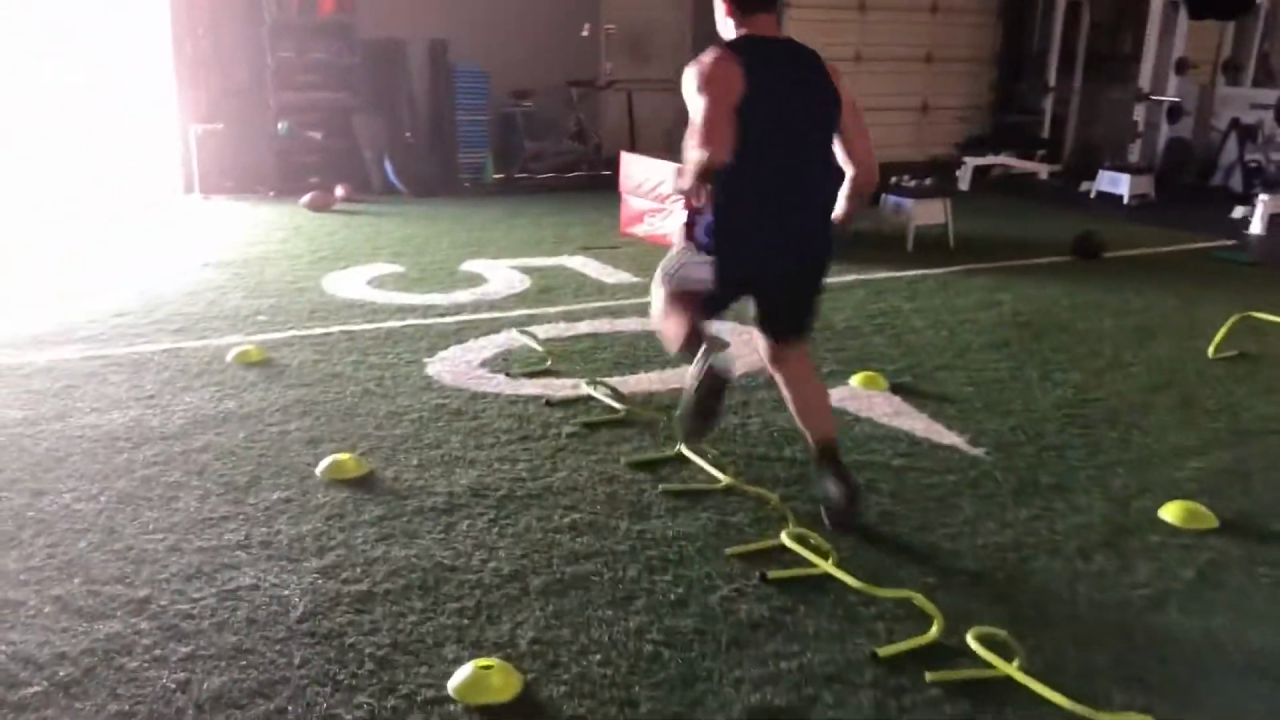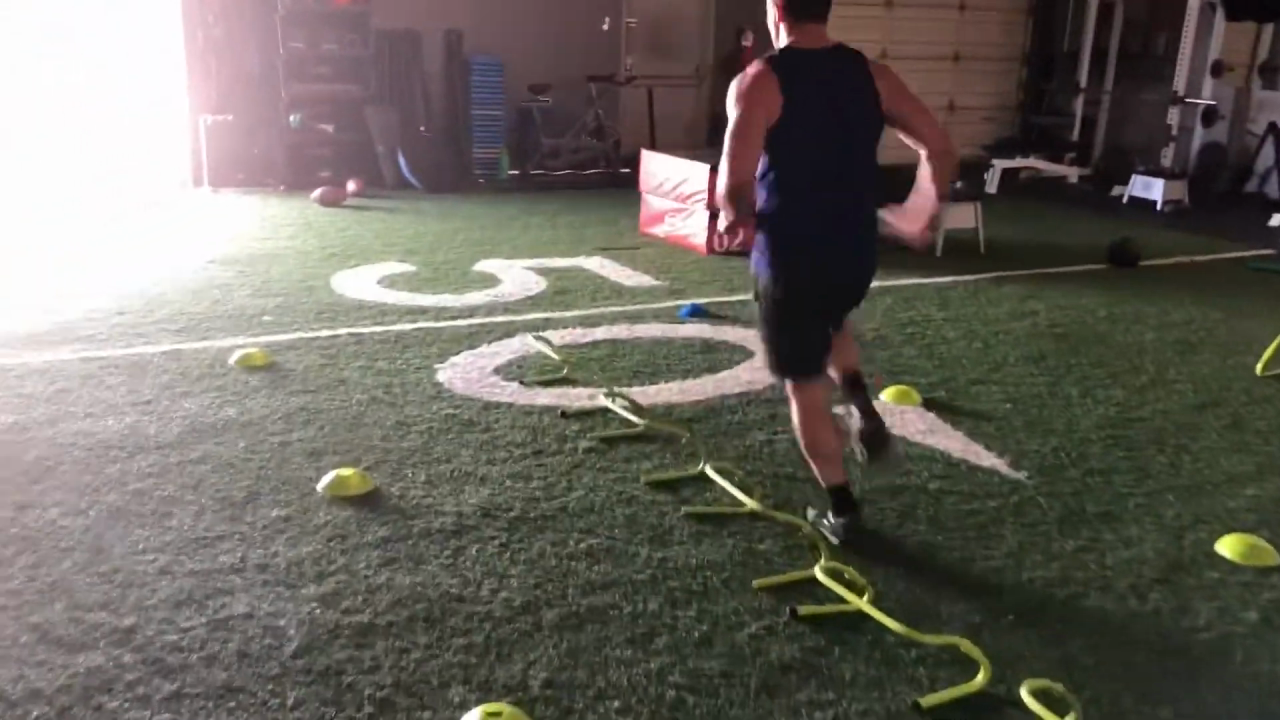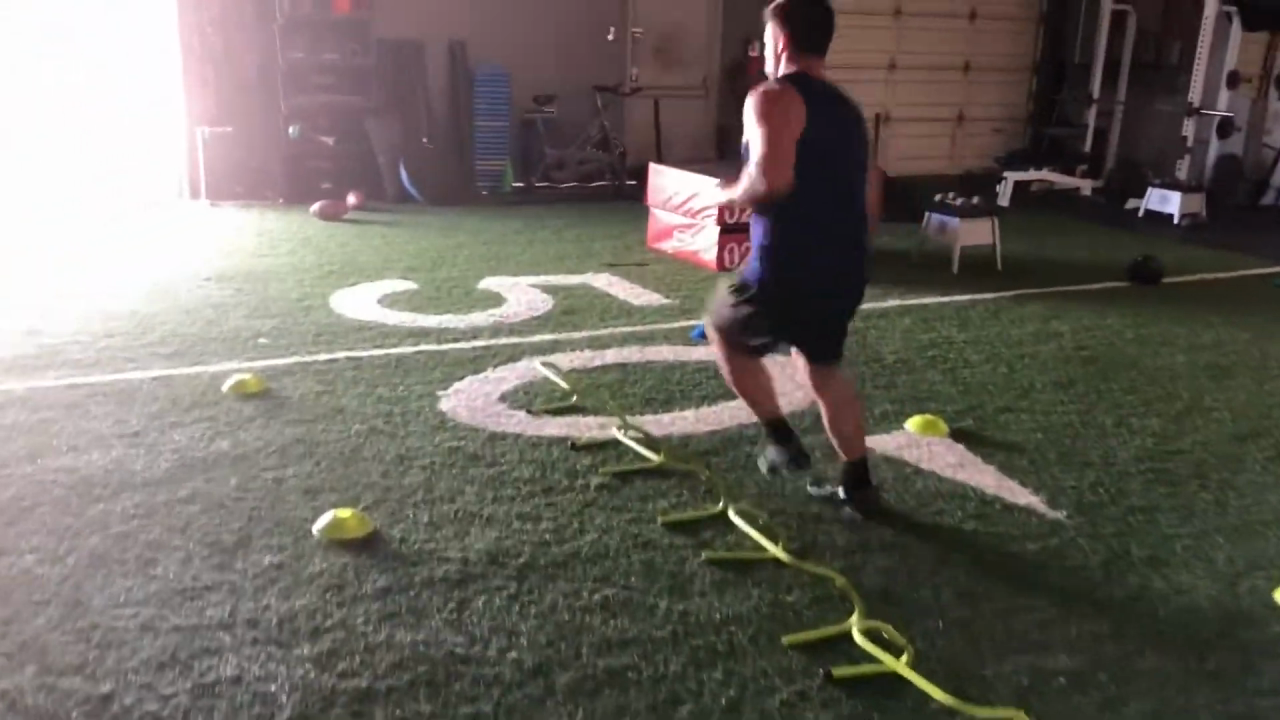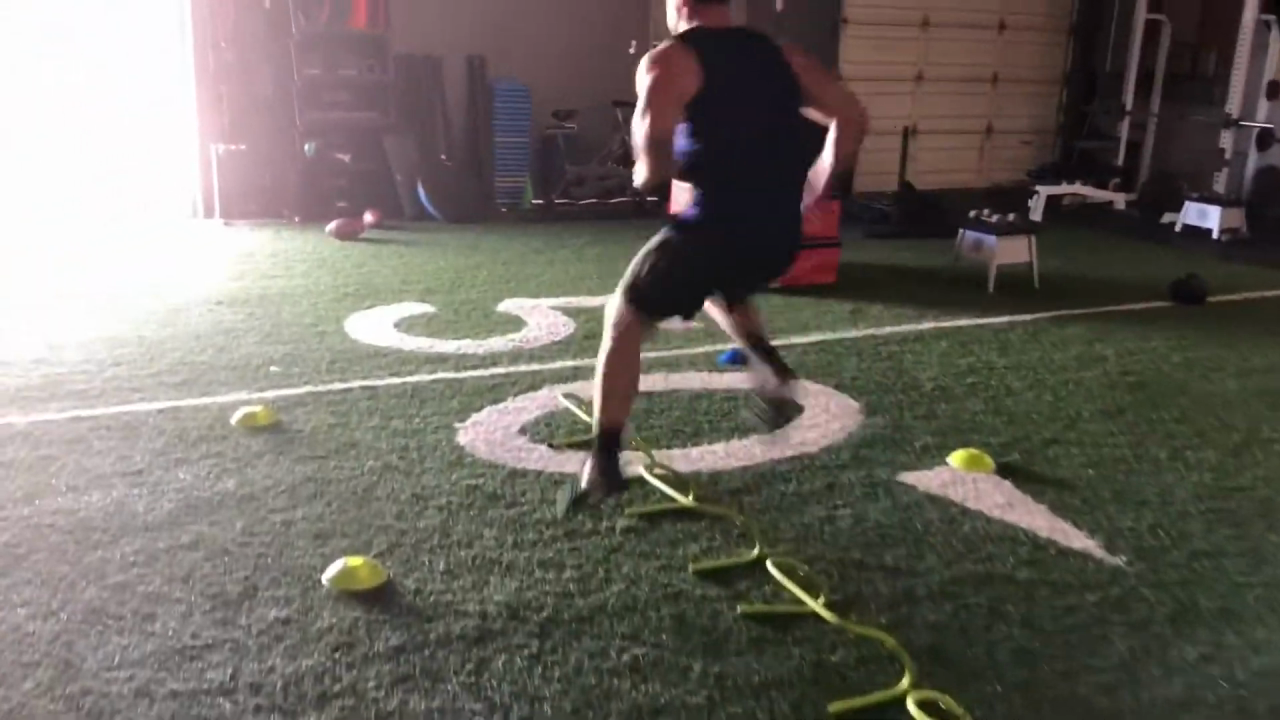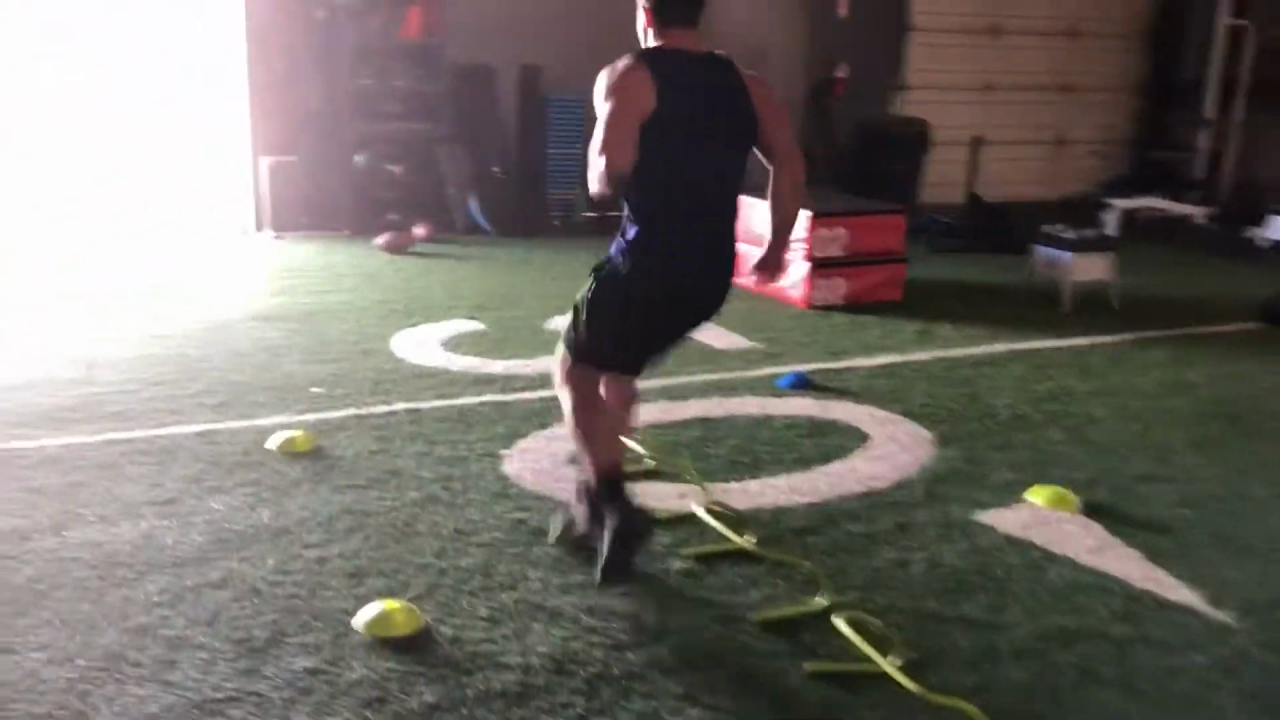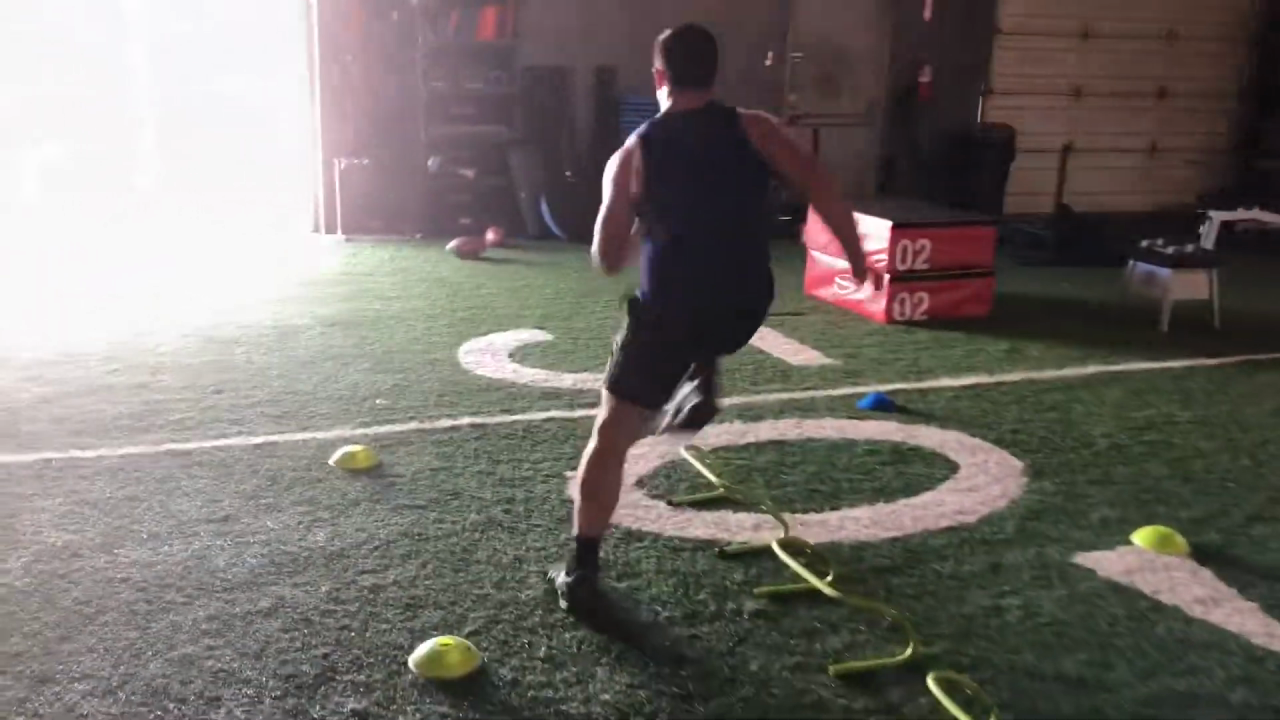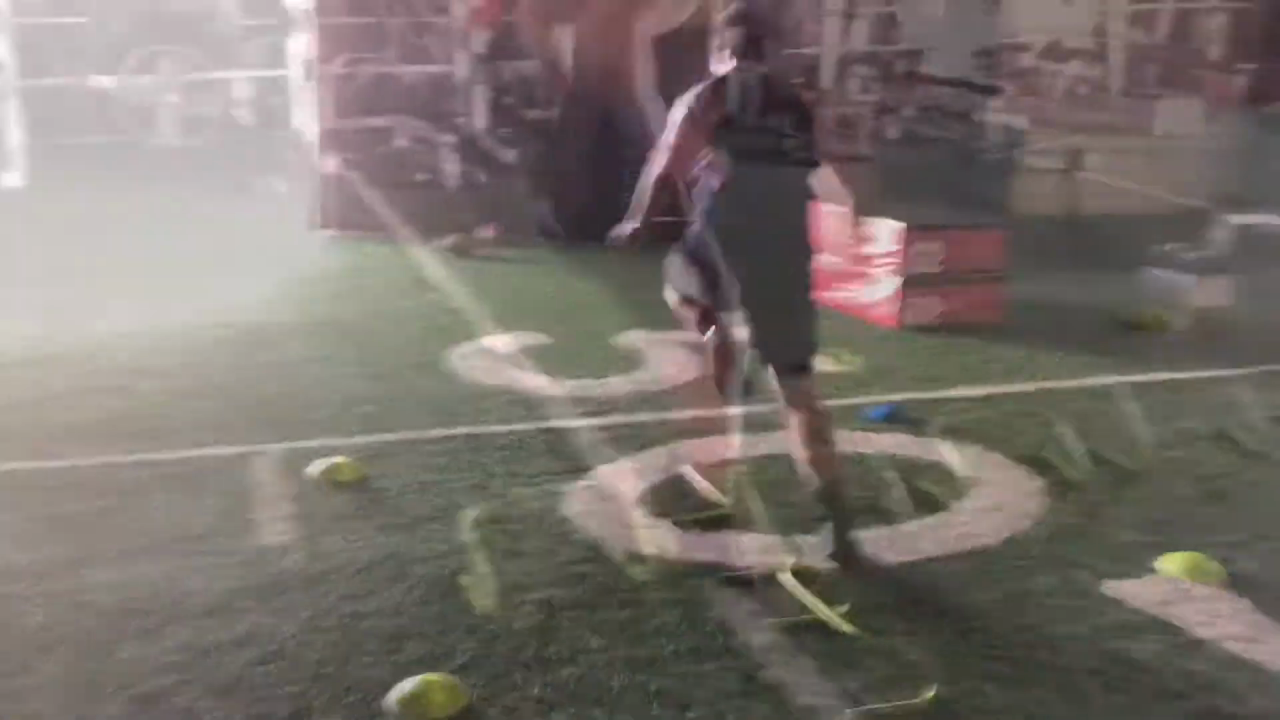
dt=0.3s
person 1, frame 1
left shoulder: (714, 66)
right shoulder: (821, 72)
left elbow: (710, 151)
right elbow: (863, 166)
left wrist: (694, 192)
right wrist: (833, 220)
left hip: (733, 245)
right hip: (804, 247)
left knee: (670, 300)
right knee: (789, 357)
left ankle: (703, 369)
right ankle: (835, 478)
person 1, frame 2
left shoulder: (759, 81)
right shoulder: (872, 75)
left elbow: (735, 180)
right elbow: (939, 147)
left wrist: (736, 214)
right wrist: (922, 211)
left hip: (790, 264)
right hip: (855, 258)
left knee: (806, 393)
right knee: (827, 316)
left ankle: (842, 511)
right ankle: (862, 406)
person 1, frame 3
left shoulder: (773, 99)
right shoulder: (850, 114)
left elbow: (772, 181)
right elbow: (868, 209)
left wrist: (734, 193)
left hip: (781, 279)
right hip: (845, 278)
left knee: (724, 333)
right knee: (826, 374)
left ankle: (782, 439)
right ankle: (858, 486)
person 1, frame 4
left shoulder: (669, 59)
right shoulder: (780, 56)
left elbow: (650, 136)
right elbow: (851, 117)
left wrist: (653, 170)
right wrist: (823, 178)
left hip: (717, 232)
right hip: (780, 236)
left knee: (623, 327)
right knee: (716, 286)
left ankle: (604, 466)
right ankle: (770, 369)
person 1, frame 5
left shoulder: (627, 78)
right shoulder: (747, 88)
left elbow: (609, 169)
right elbow: (791, 176)
left wrist: (608, 185)
right wrist: (777, 245)
left hip: (647, 268)
right hip: (708, 278)
left knee: (576, 371)
right knee: (613, 379)
left ankle: (618, 509)
person 1, frame 6
left shoulder: (634, 154)
right shoulder: (754, 130)
left elbow: (606, 254)
right elbow: (817, 181)
right wrist: (854, 253)
left hip: (670, 309)
right hip: (745, 307)
left knee: (611, 436)
right ankle: (702, 383)
person 1, frame 7
left shoulder: (707, 99)
right shoulder: (800, 104)
left elbow: (665, 171)
left wrist: (635, 224)
left hip: (724, 254)
right hip: (783, 256)
right knee: (799, 395)
